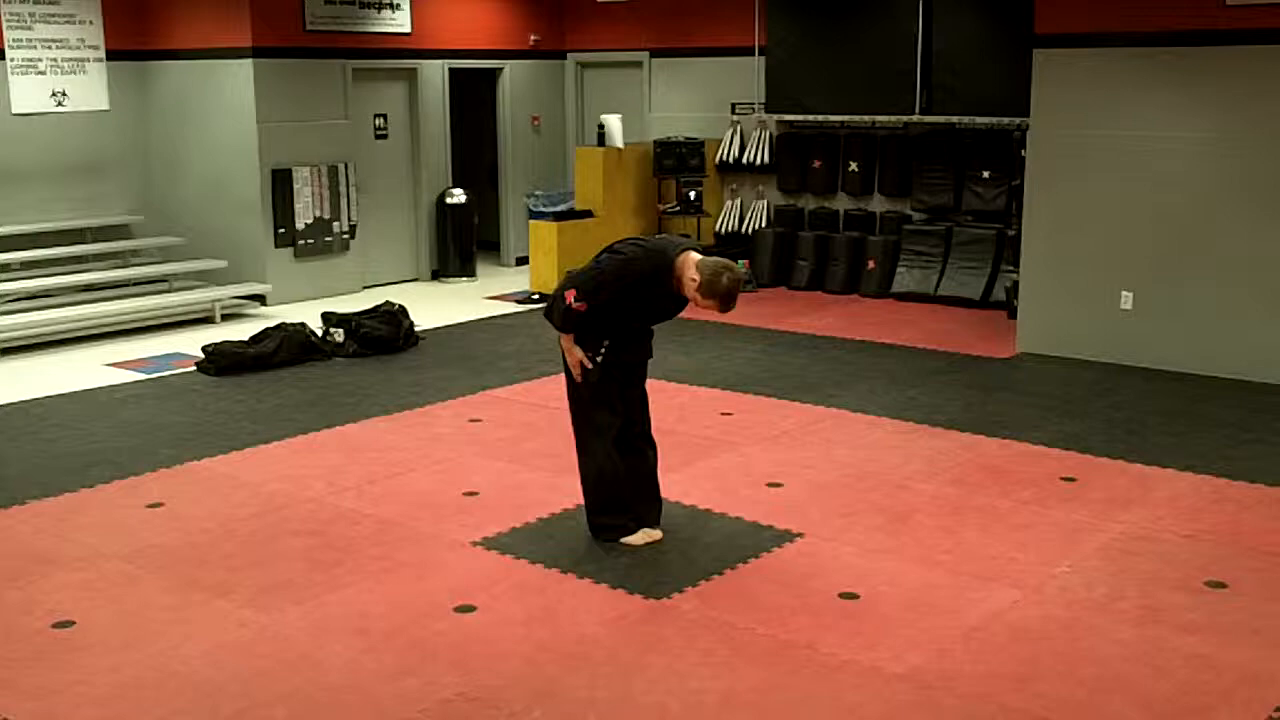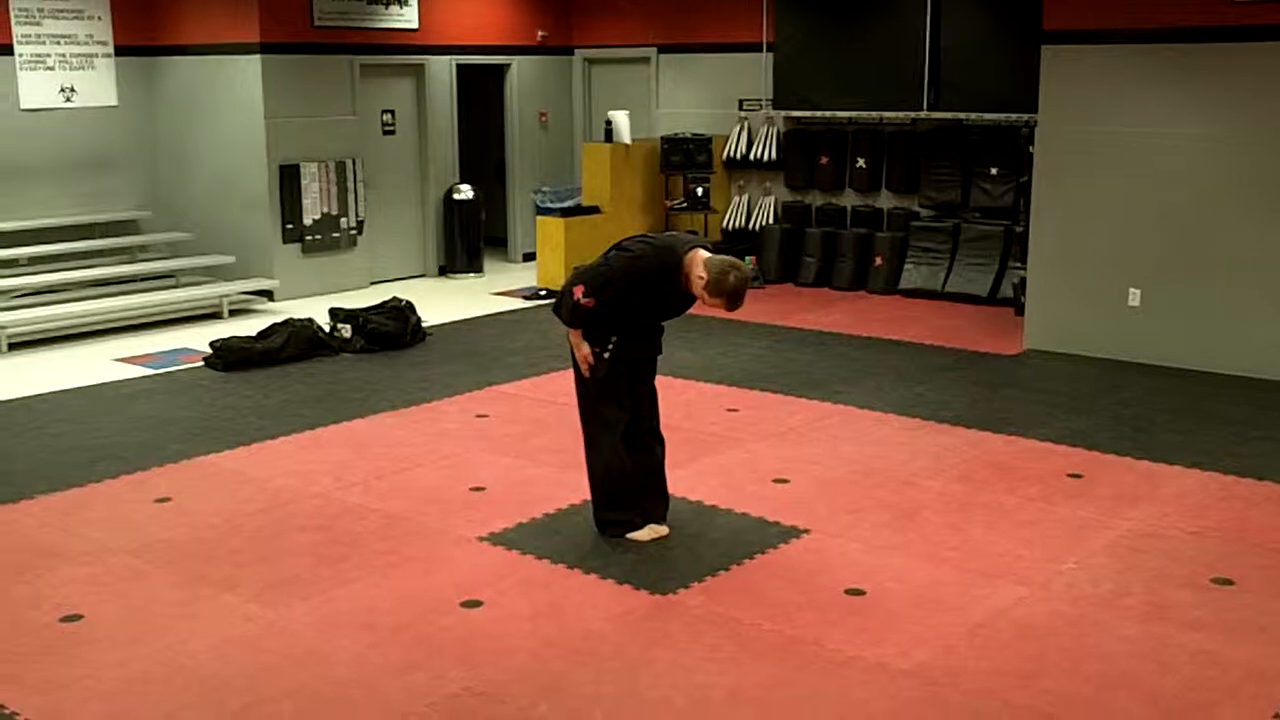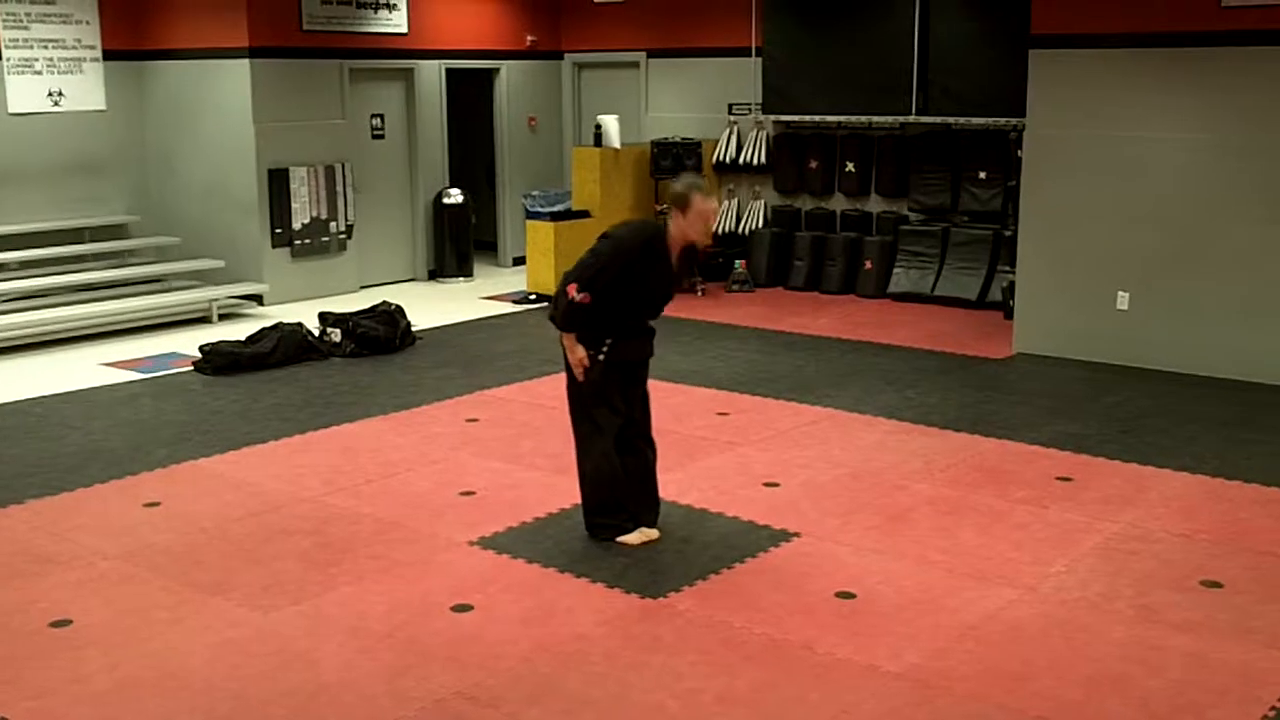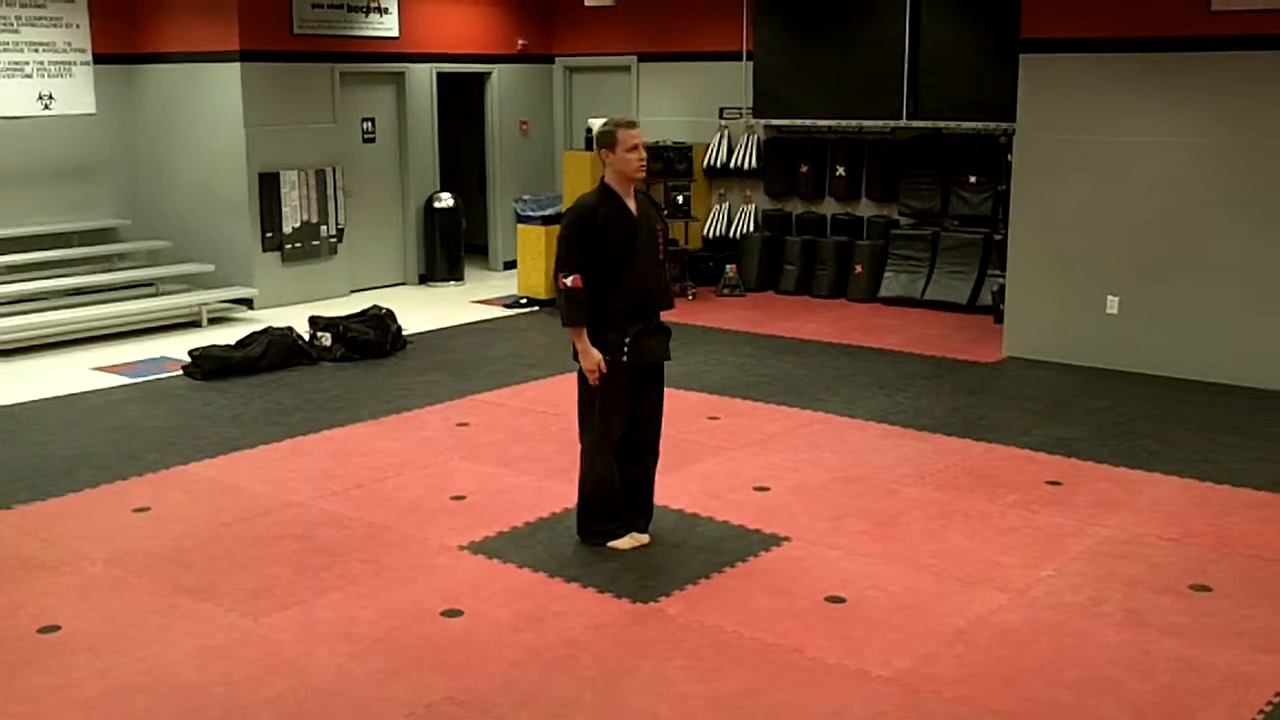
dt=0.5s
person 1, frame 1
left shoulder: (695, 265)
right shoulder: (639, 262)
right elbow: (572, 290)
left wrist: (637, 342)
right wrist: (568, 344)
left hip: (630, 342)
right hip: (593, 343)
left knee: (636, 429)
right knee: (600, 430)
left ankle: (643, 514)
right ankle: (612, 522)
person 1, frame 2
left shoulder: (704, 263)
right shoulder: (646, 259)
right elbow: (581, 285)
left wrist: (648, 336)
right wrist: (577, 339)
left hip: (640, 338)
right hip: (602, 338)
left knee: (644, 424)
right knee: (608, 424)
left ankle: (649, 509)
right ankle: (619, 517)
person 1, frame 3
left shoulder: (684, 247)
right shoulder: (629, 243)
right elbow: (574, 289)
left wrist: (637, 339)
right wrist: (573, 345)
left hip: (630, 340)
right hip: (595, 345)
left knee: (636, 429)
right knee: (598, 431)
left ankle: (640, 514)
right ankle: (608, 522)
person 1, frame 4
left shoulder: (650, 209)
right shoulder: (586, 213)
right elbow: (570, 283)
right wrist: (584, 346)
left hip: (648, 338)
right hip: (607, 343)
left knee: (643, 436)
right knee: (604, 437)
left ankle: (633, 520)
right ankle: (601, 526)
